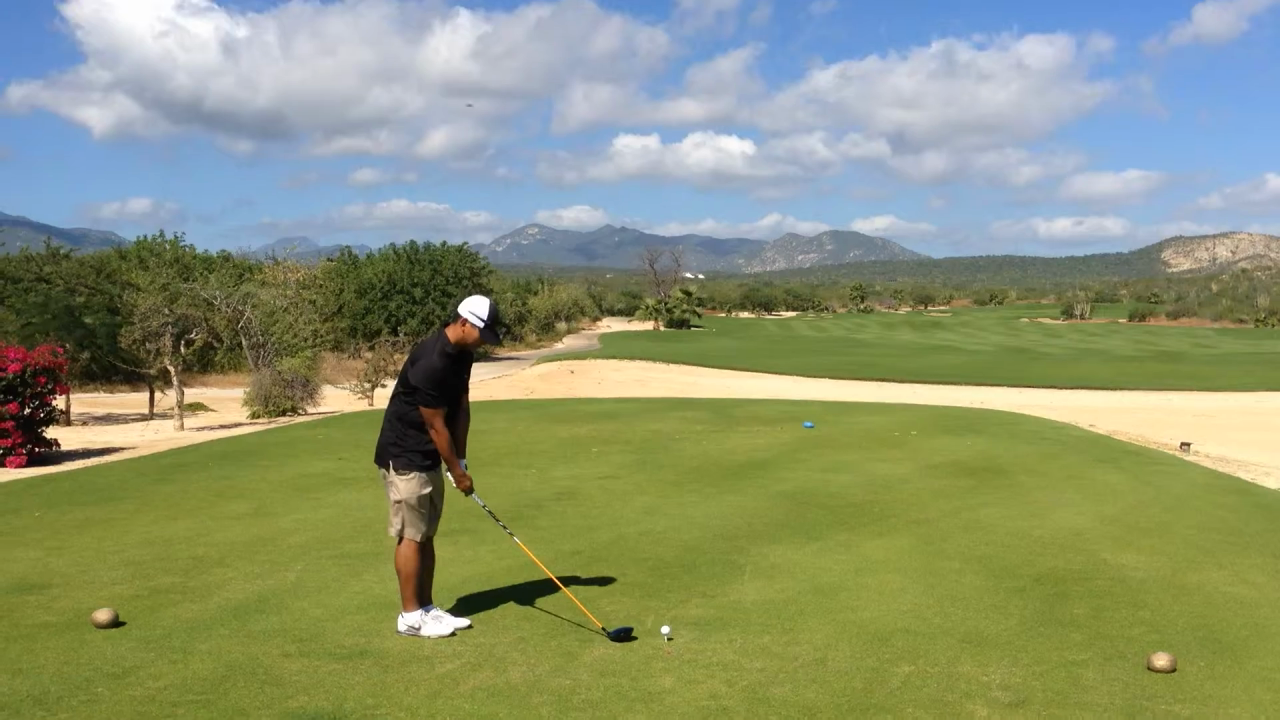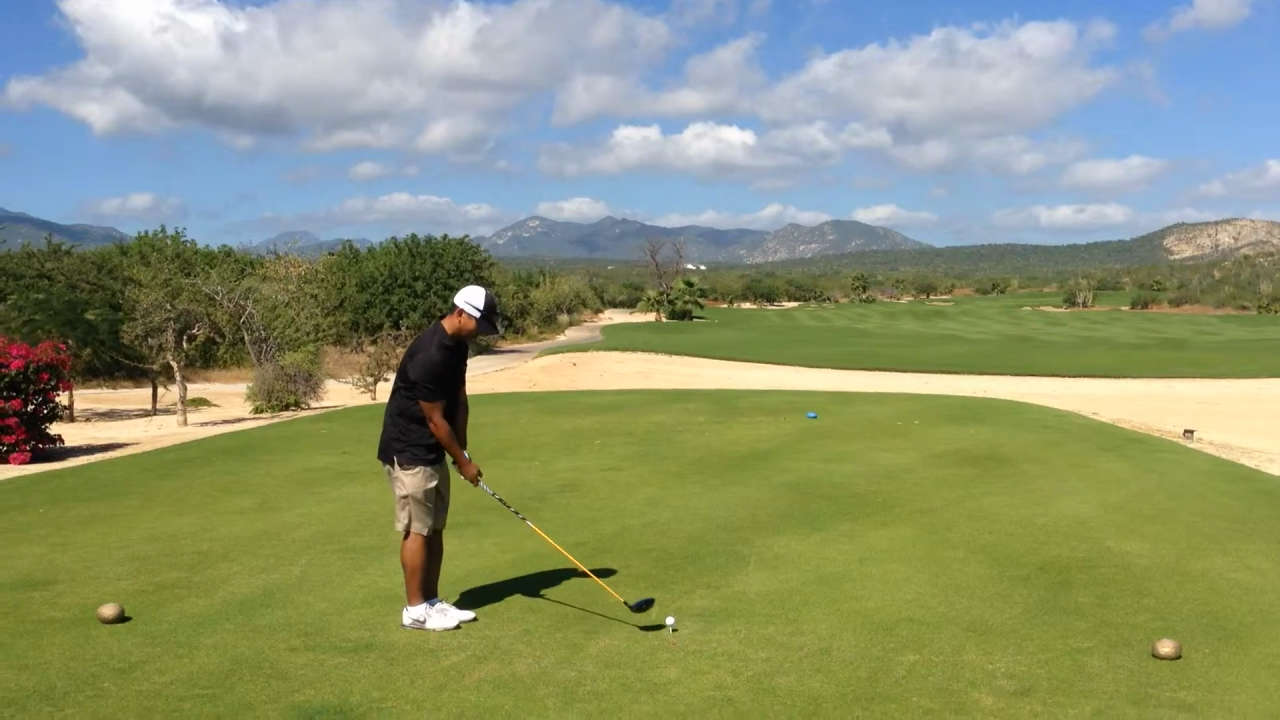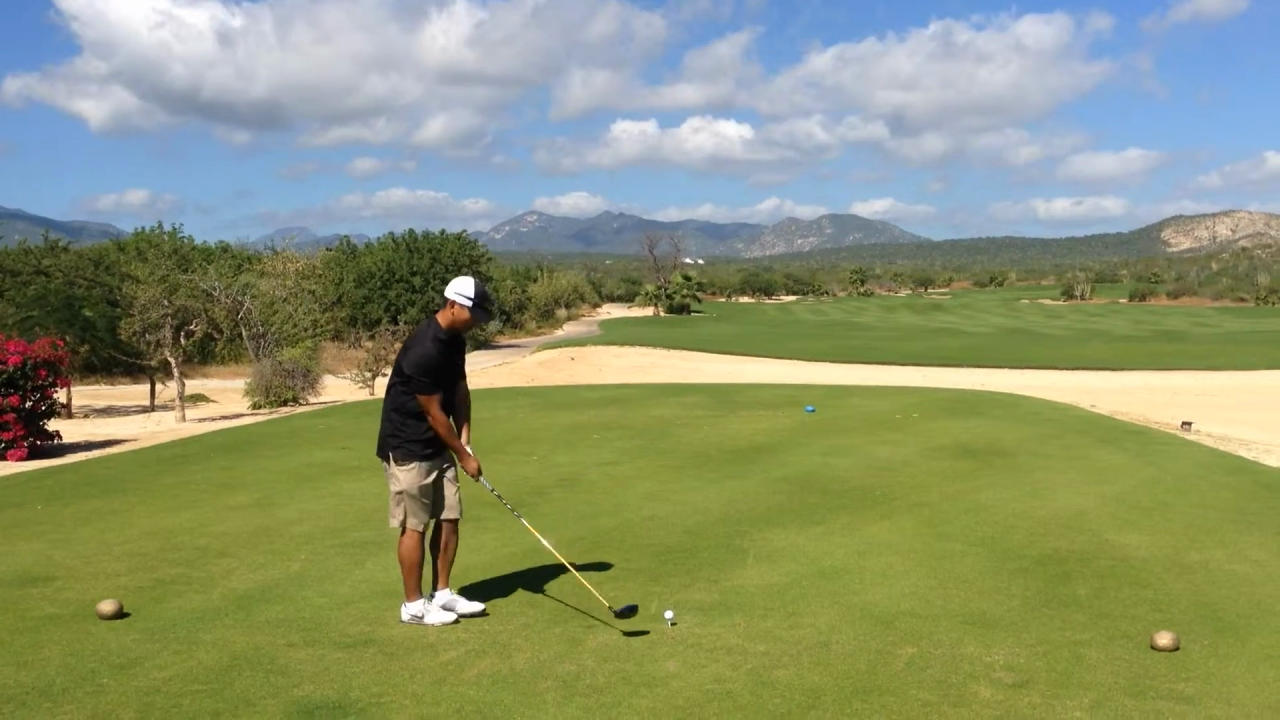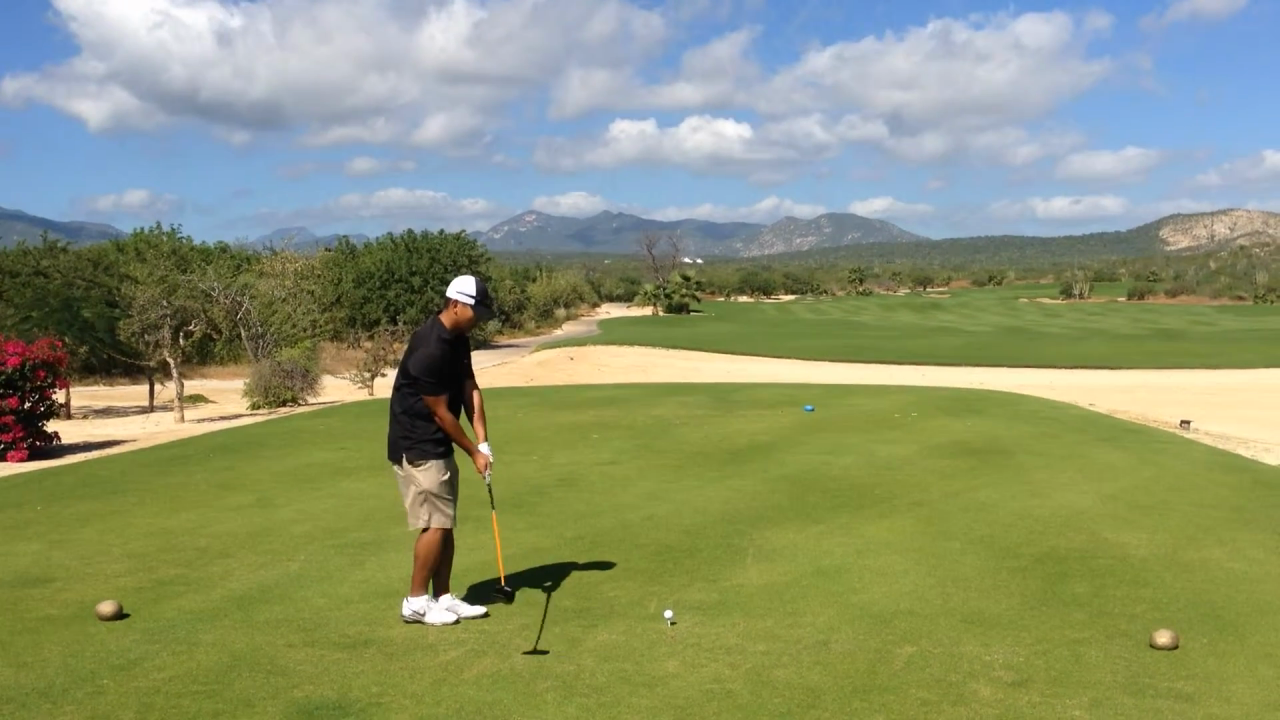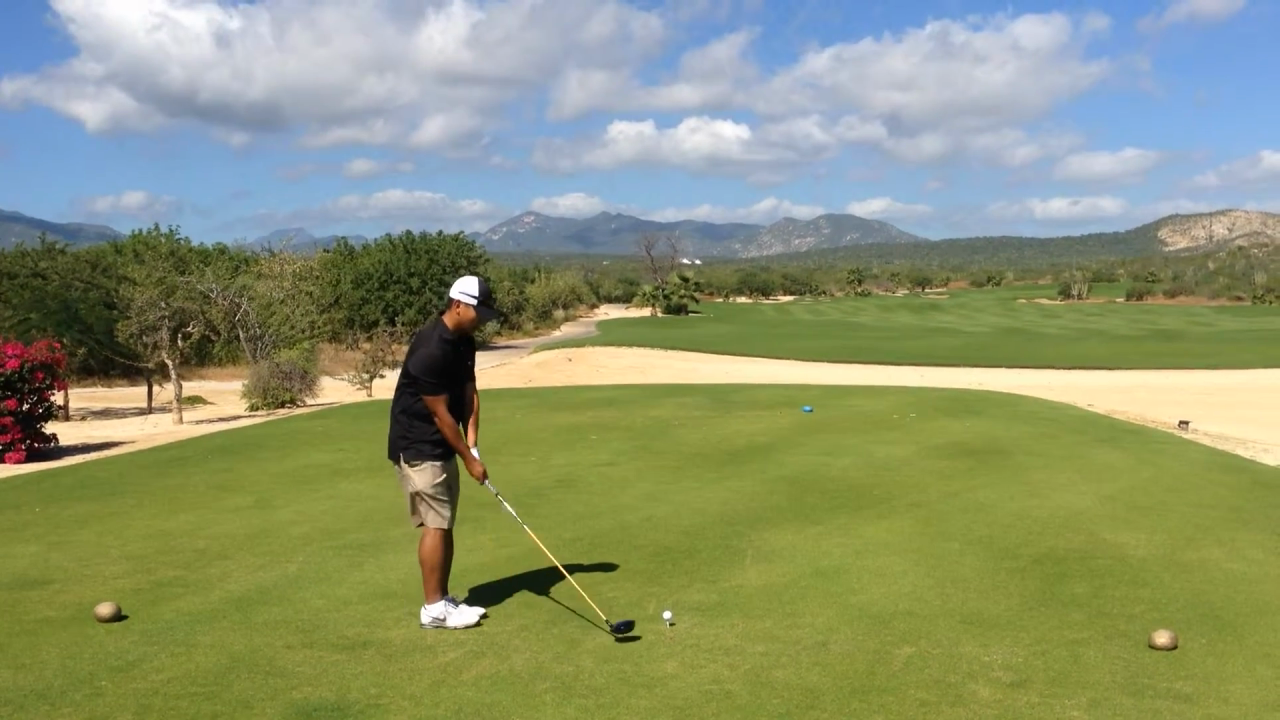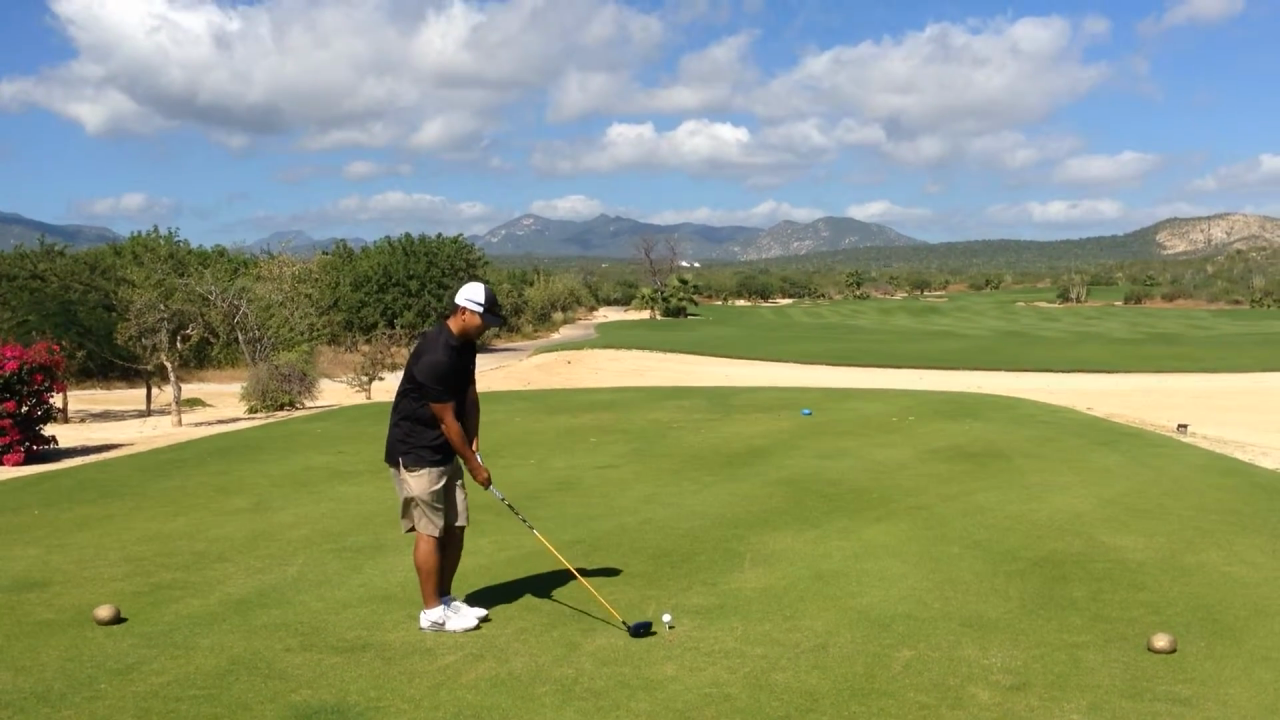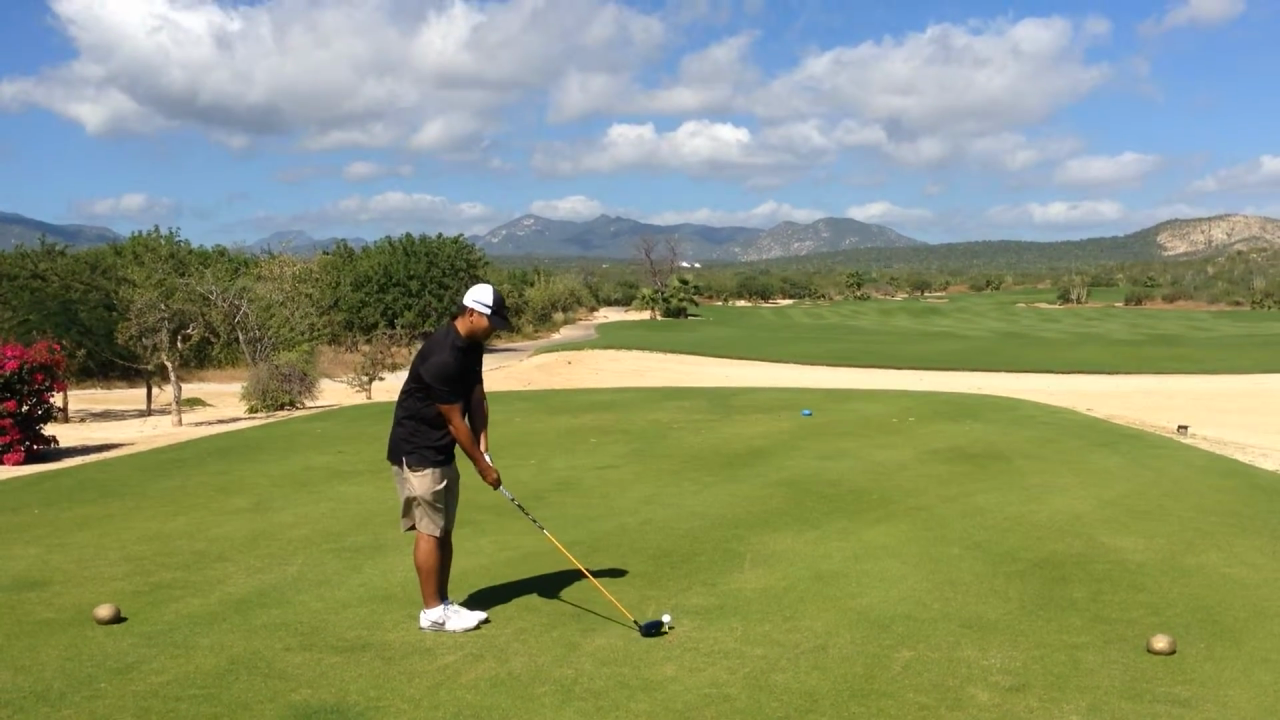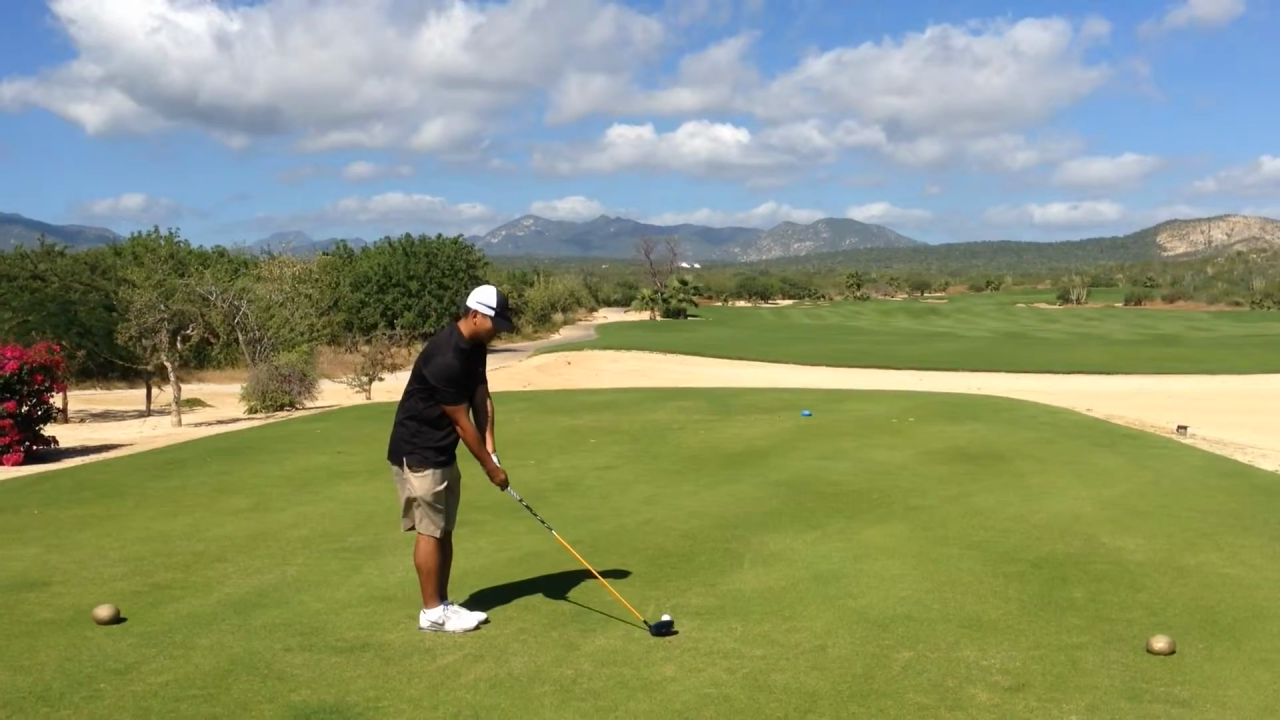
dt=0.3s
person 1, frame 1
left shoulder: (462, 354)
right shoulder: (431, 361)
left elbow: (461, 408)
right elbow: (436, 426)
left wrist: (460, 462)
right wrist: (458, 473)
left hip: (428, 457)
right hip: (404, 456)
left knee: (426, 535)
right knee: (411, 535)
left ankle: (426, 608)
right ankle: (410, 616)
person 1, frame 2
left shoulder: (458, 345)
right shoulder: (429, 355)
left elbow: (459, 401)
right elbow: (435, 419)
left wrist: (464, 452)
right wrist: (463, 462)
left hip: (431, 451)
right hip: (408, 451)
left knee: (434, 528)
right knee: (417, 529)
left ankle: (431, 601)
right ankle: (415, 610)
person 1, frame 3
left shoulder: (455, 340)
right shoulder: (424, 349)
left elbow: (460, 392)
right elbow: (433, 413)
left wrist: (466, 445)
right wrist: (463, 456)
left hip: (437, 447)
right hip: (407, 448)
left knee: (448, 519)
right knee: (414, 526)
left ankle: (442, 593)
right ankle: (413, 606)
person 1, frame 4
left shoulder: (458, 340)
right shoulder: (429, 349)
left elbow: (470, 390)
right elbow: (440, 412)
left wrist: (483, 443)
right wrist: (472, 453)
left hip: (439, 447)
right hip: (416, 448)
left knee: (444, 524)
right knee: (436, 523)
left ankle: (443, 598)
right ankle: (416, 601)
person 1, frame 5
left shoulder: (464, 342)
right shoulder: (430, 349)
left elbow: (469, 395)
right elbow: (439, 414)
left wrist: (473, 448)
right wrist: (469, 459)
left hip: (442, 448)
right hip: (417, 448)
left knee: (446, 524)
right knee: (435, 525)
left ankle: (444, 598)
right ankle: (433, 608)
person 1, frame 6
left shoulder: (465, 346)
right shoulder: (435, 356)
left elbow: (470, 399)
right elbow: (447, 420)
left wrist: (474, 451)
right wrist: (473, 465)
left hip: (444, 452)
right hip: (416, 453)
left knee: (455, 527)
right knee: (430, 531)
left ankle: (445, 599)
right ankle: (432, 612)
person 1, frame 7
left shoulder: (472, 346)
right shoulder: (442, 356)
left elbow: (477, 398)
right elbow: (455, 421)
left wrist: (484, 450)
right wrist: (482, 467)
left hip: (441, 452)
right hip: (417, 452)
left knee: (445, 530)
right knee: (429, 531)
left ankle: (443, 603)
right ankle: (432, 612)
person 1, frame 8
left shoulder: (475, 347)
right shoulder: (445, 358)
left elbow: (481, 399)
right elbow: (461, 421)
left wrist: (492, 449)
right wrist: (490, 467)
left hip: (442, 452)
right hip: (418, 453)
left knee: (444, 530)
right knee: (429, 531)
left ankle: (443, 603)
right ankle: (432, 612)
